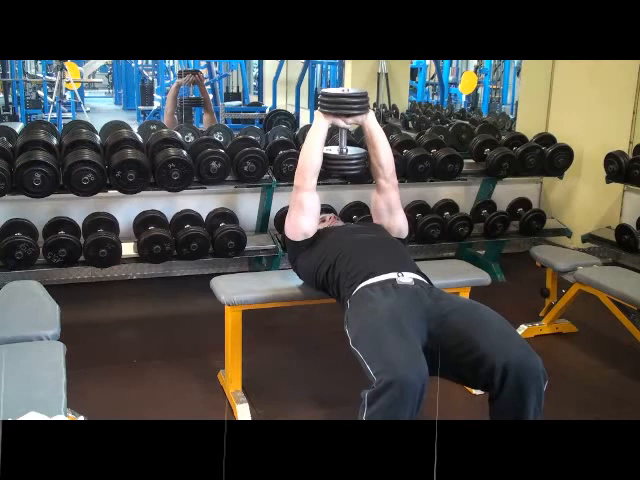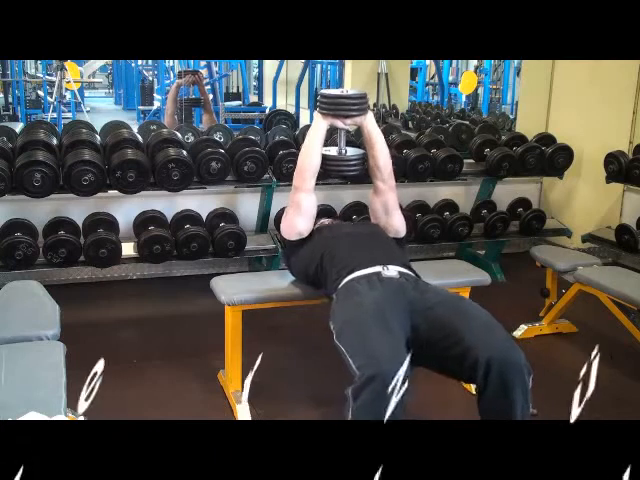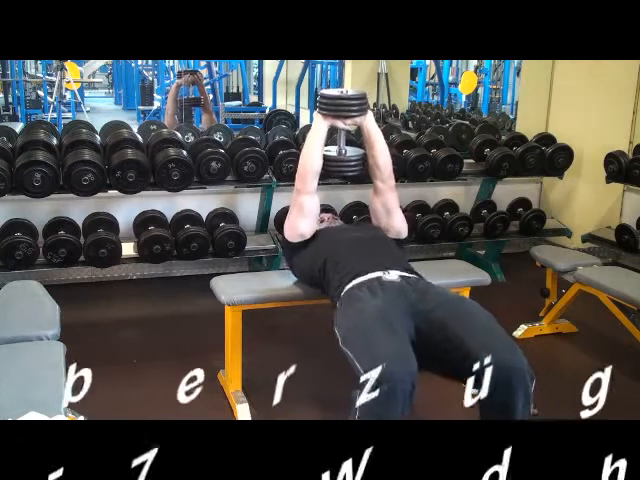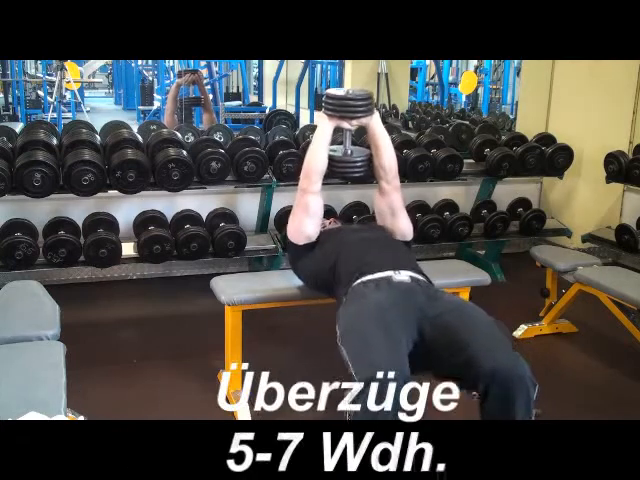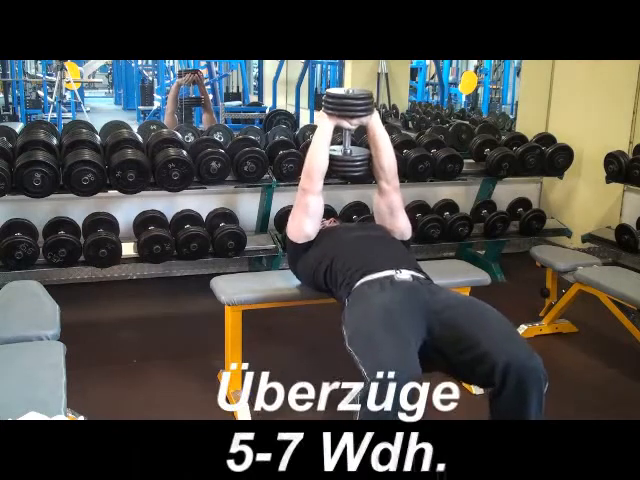
dt=0.5s
person 1, frame 1
left shoulder: (382, 232)
right shoulder: (307, 245)
left elbow: (386, 182)
right elbow: (305, 187)
left wrist: (368, 121)
right wrist: (322, 123)
left hip: (428, 294)
right hip: (373, 296)
left knee: (522, 367)
right knee: (402, 378)
person 1, frame 2
left shoulder: (381, 234)
right shoulder: (303, 243)
left elbow: (384, 184)
right elbow: (302, 187)
left wrist: (367, 123)
right wrist: (320, 124)
left hip: (417, 289)
right hip: (360, 291)
left knee: (506, 362)
right knee: (383, 373)
person 1, frame 3
left shoulder: (382, 235)
right shoulder: (305, 243)
left elbow: (384, 184)
right elbow: (305, 190)
left wrist: (367, 122)
right wrist: (321, 125)
left hip: (421, 291)
right hip: (363, 293)
left knee: (508, 367)
right knee: (392, 376)
person 1, frame 4
left shoulder: (388, 236)
right shoulder: (309, 247)
left elbow: (389, 185)
right elbow: (310, 190)
left wrist: (373, 123)
right wrist: (326, 126)
left hip: (425, 293)
right hip: (368, 294)
left knee: (510, 375)
right knee: (380, 380)
person 1, frame 5
left shoulder: (385, 234)
right shoulder: (307, 246)
left elbow: (388, 185)
right elbow: (310, 189)
left wrist: (372, 121)
right wrist: (326, 125)
left hip: (428, 292)
right hip: (372, 294)
left knee: (523, 368)
right knee: (392, 377)
